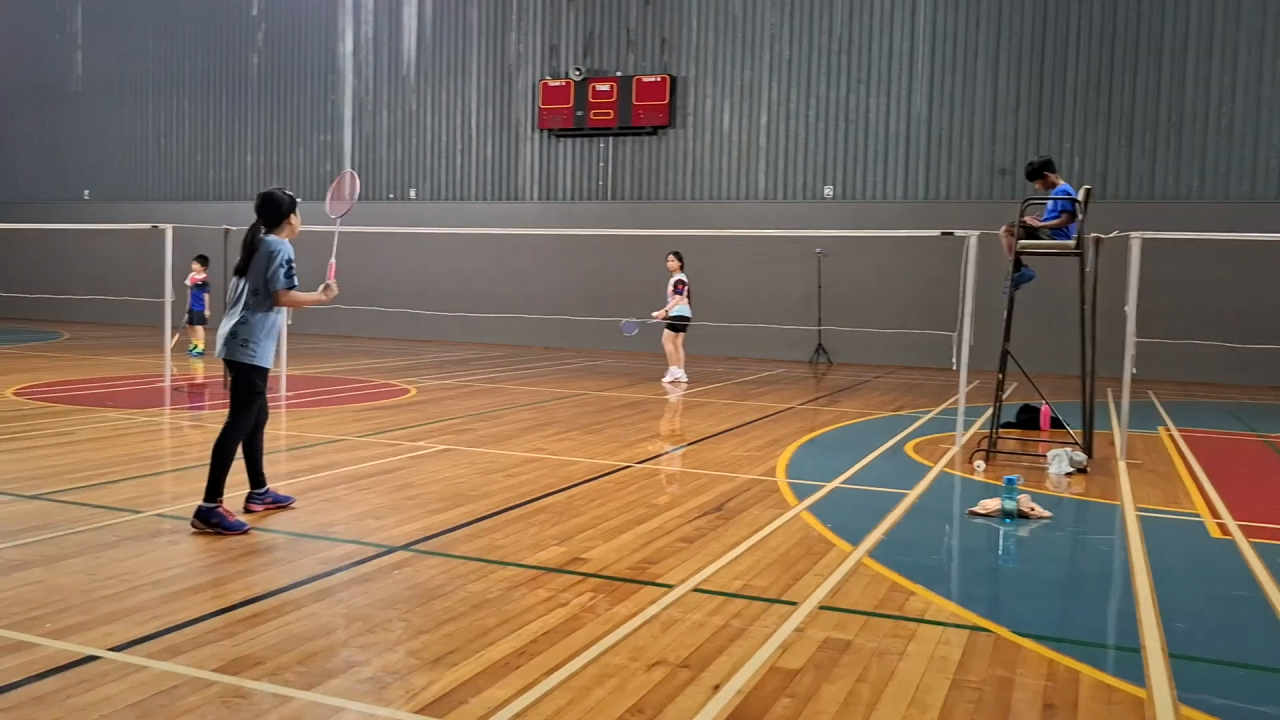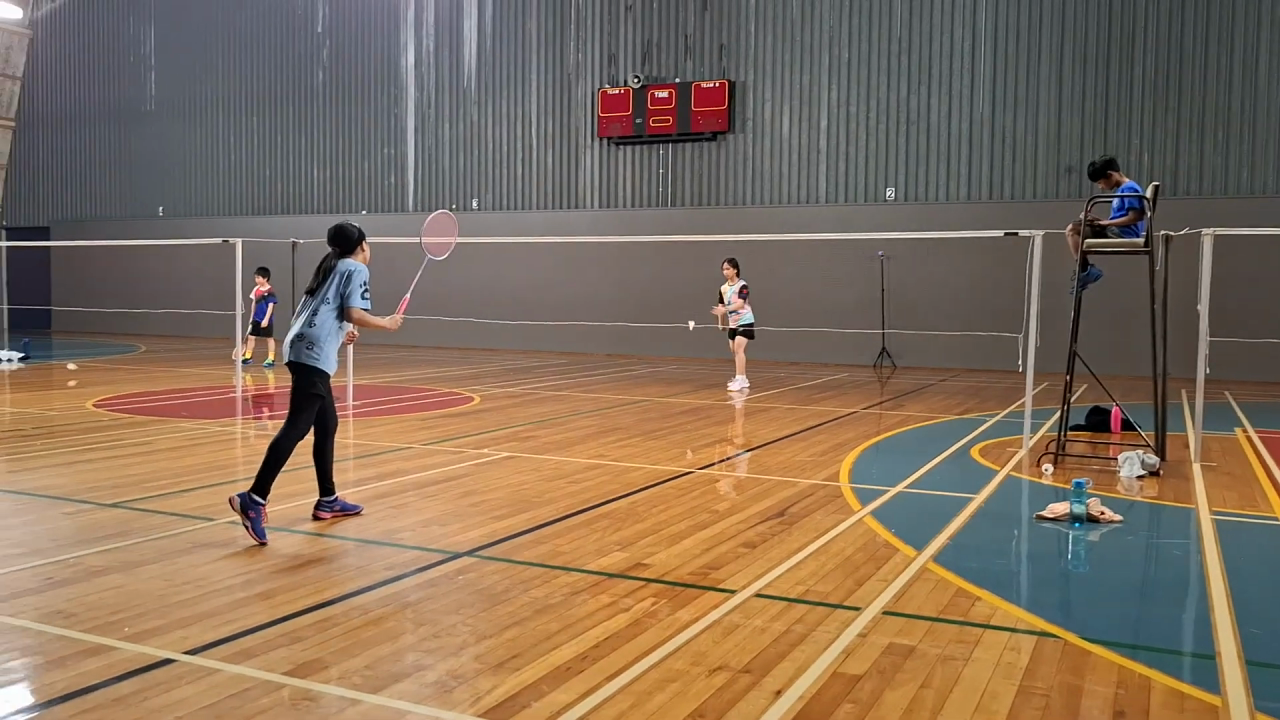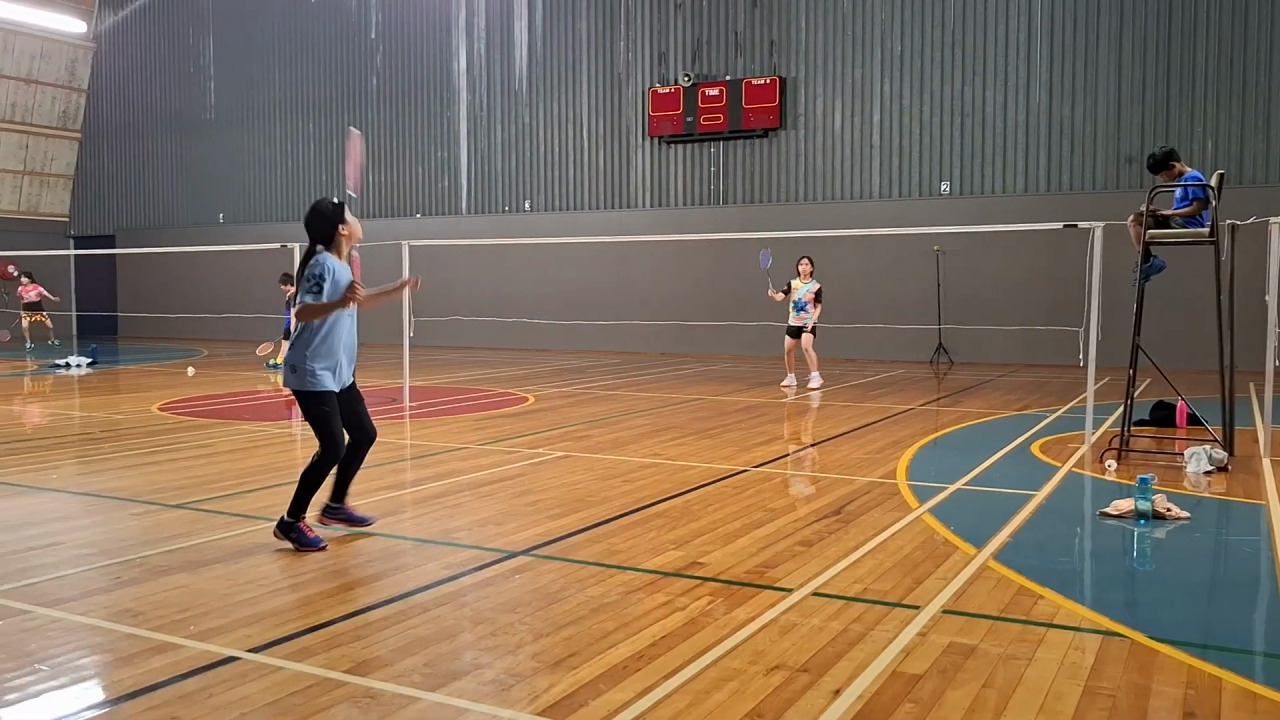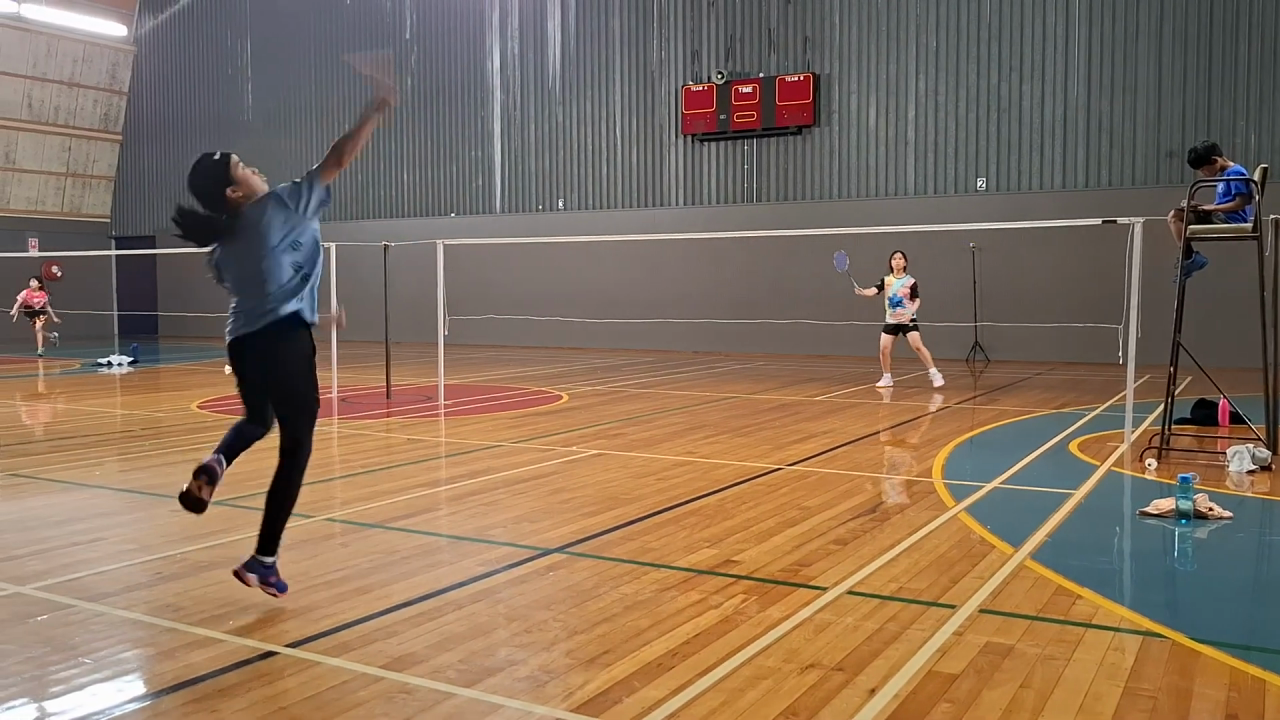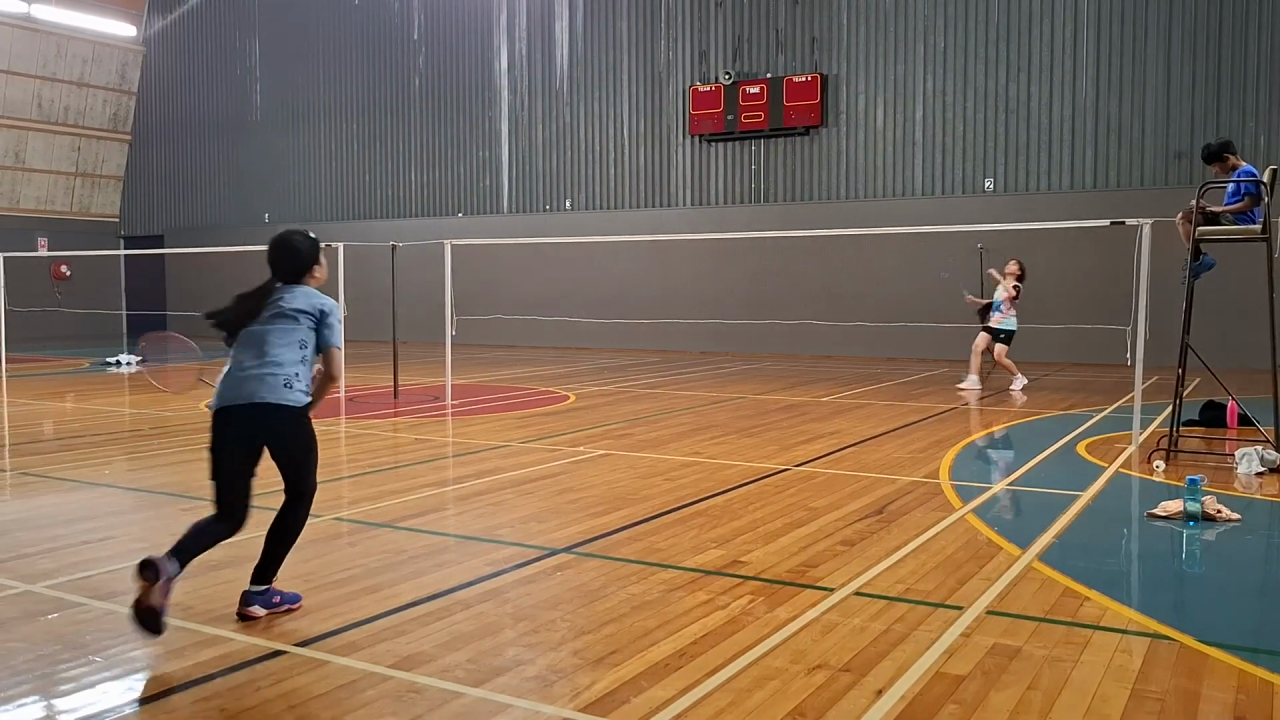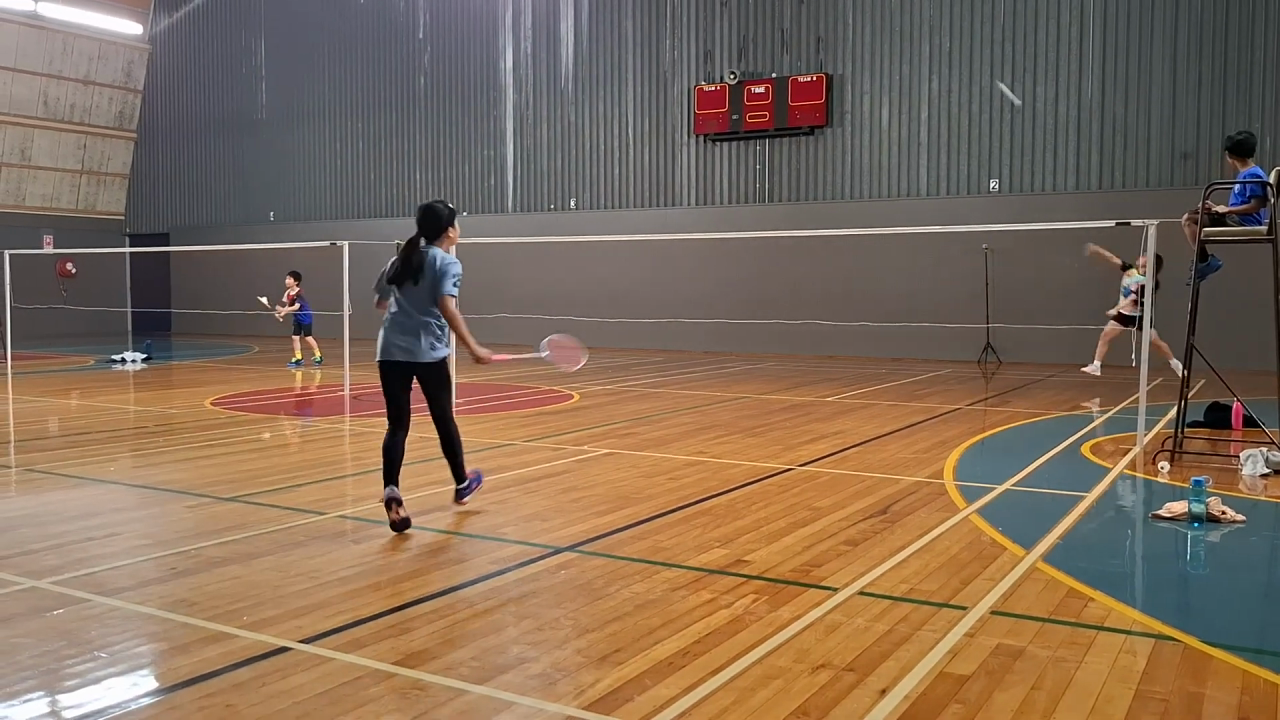
dt=0.7s
person 1, frame 1
left shoulder: (256, 245)
right shoulder: (279, 247)
right elbow: (282, 298)
right wrist: (321, 296)
left hip: (237, 341)
right hip: (251, 346)
left knee: (256, 418)
right knee: (240, 423)
left ankle: (259, 492)
right ankle: (210, 508)
person 1, frame 2
left shoulder: (330, 269)
right shoulder: (356, 269)
right elbow: (355, 314)
left wrist: (339, 335)
right wrist: (387, 323)
left hip: (305, 350)
right hip: (313, 354)
left knee: (327, 424)
right knee: (297, 426)
left ankle: (327, 500)
right ankle: (253, 499)
person 1, frame 3
left shoulder: (340, 264)
right shoulder: (322, 265)
right elbow: (303, 313)
left wrist: (393, 290)
right wrist: (341, 300)
left hip: (338, 372)
right hip: (312, 373)
left knee: (364, 434)
right knee: (334, 448)
left ankle: (336, 505)
right ankle: (291, 521)
person 1, frame 4
left shoulder: (222, 248)
right shoulder: (280, 204)
right elbow: (335, 162)
right wrist: (374, 112)
left hip: (245, 342)
right hip: (286, 333)
left knee: (257, 420)
right knee: (296, 452)
left ankle: (214, 463)
right ankle: (263, 560)
person 1, frame 5
left shoulder: (256, 305)
right shoulder: (324, 306)
right elbow: (332, 374)
right wrist: (306, 405)
left hip: (231, 404)
right hip: (282, 404)
left knee: (229, 515)
right knee: (301, 493)
left ankle: (166, 567)
right ankle: (259, 591)
person 1, frame 6
left shoulder: (403, 258)
right shoulder: (448, 264)
left elbow: (382, 295)
right elbow: (447, 308)
right wrist: (474, 348)
left hip: (391, 351)
right hip: (428, 351)
left knee: (397, 426)
right knee: (444, 419)
left ankle: (392, 493)
right ankle: (462, 483)
